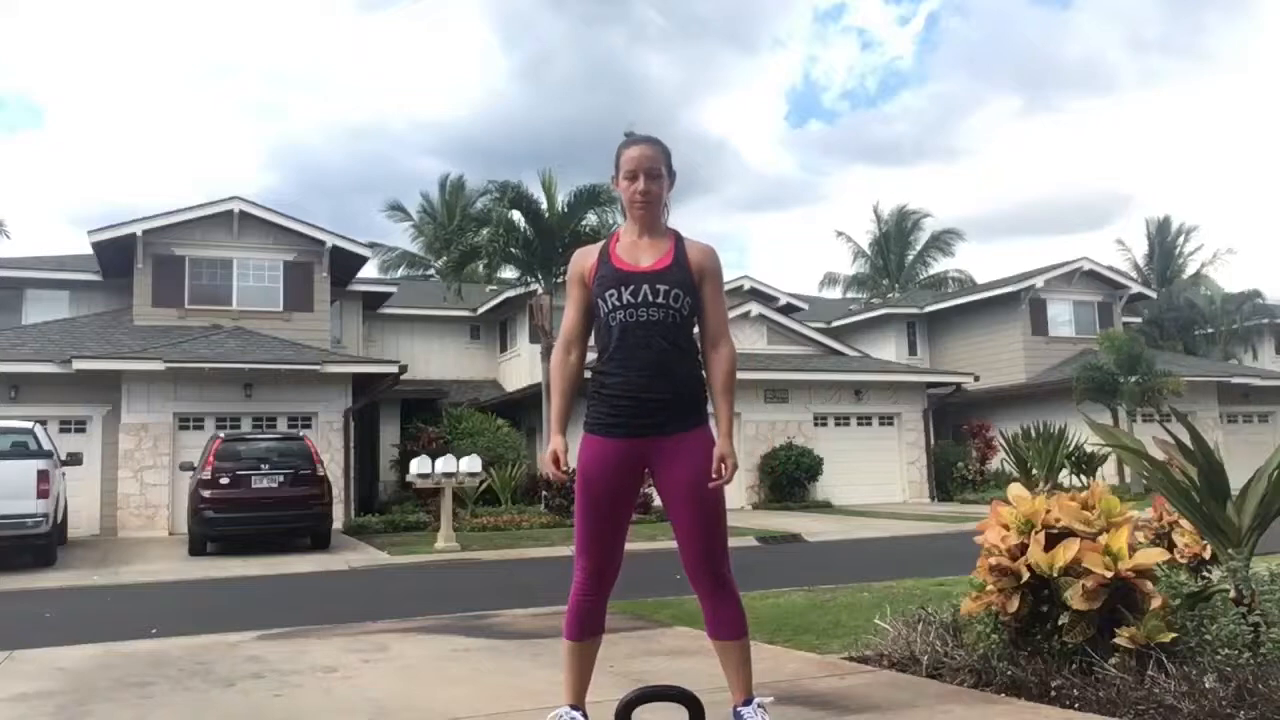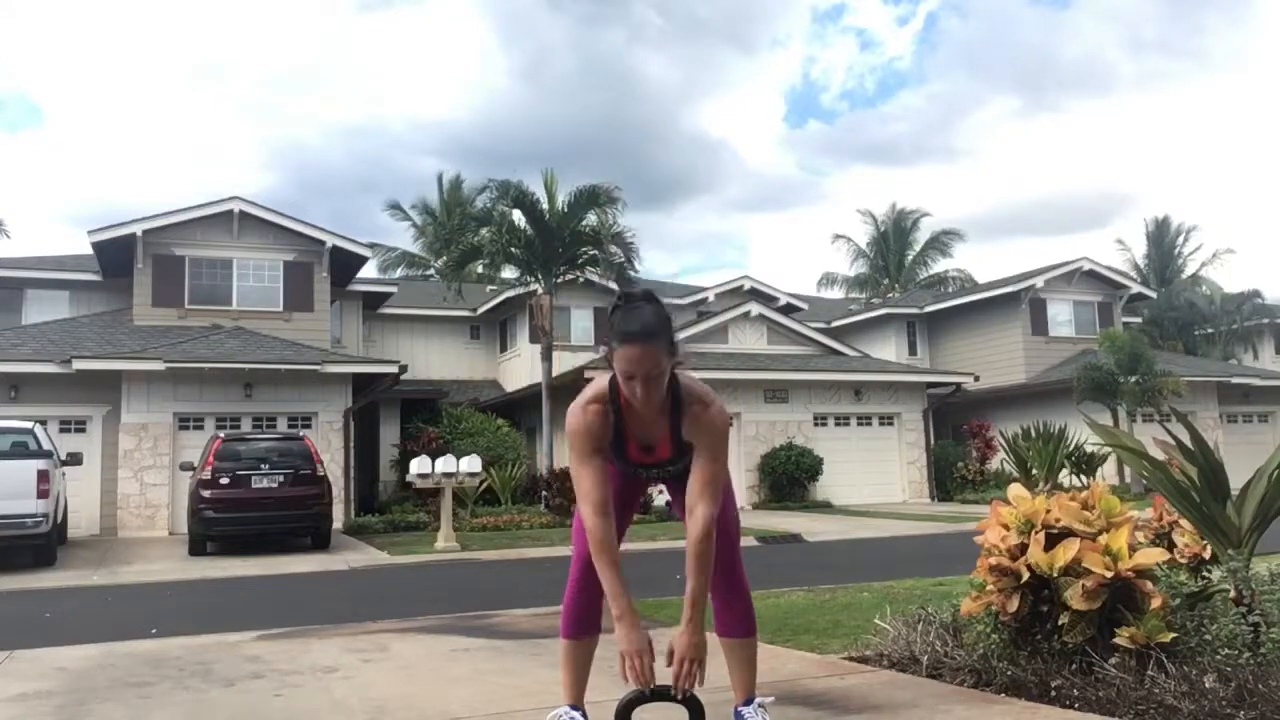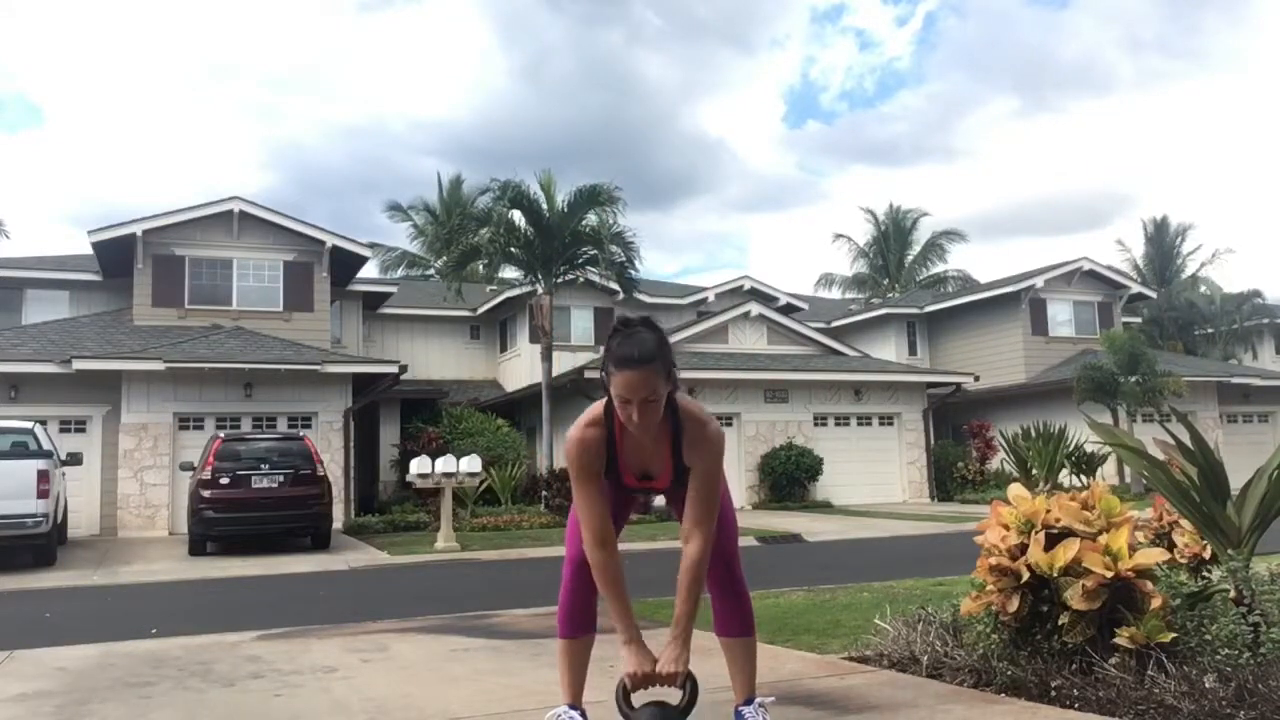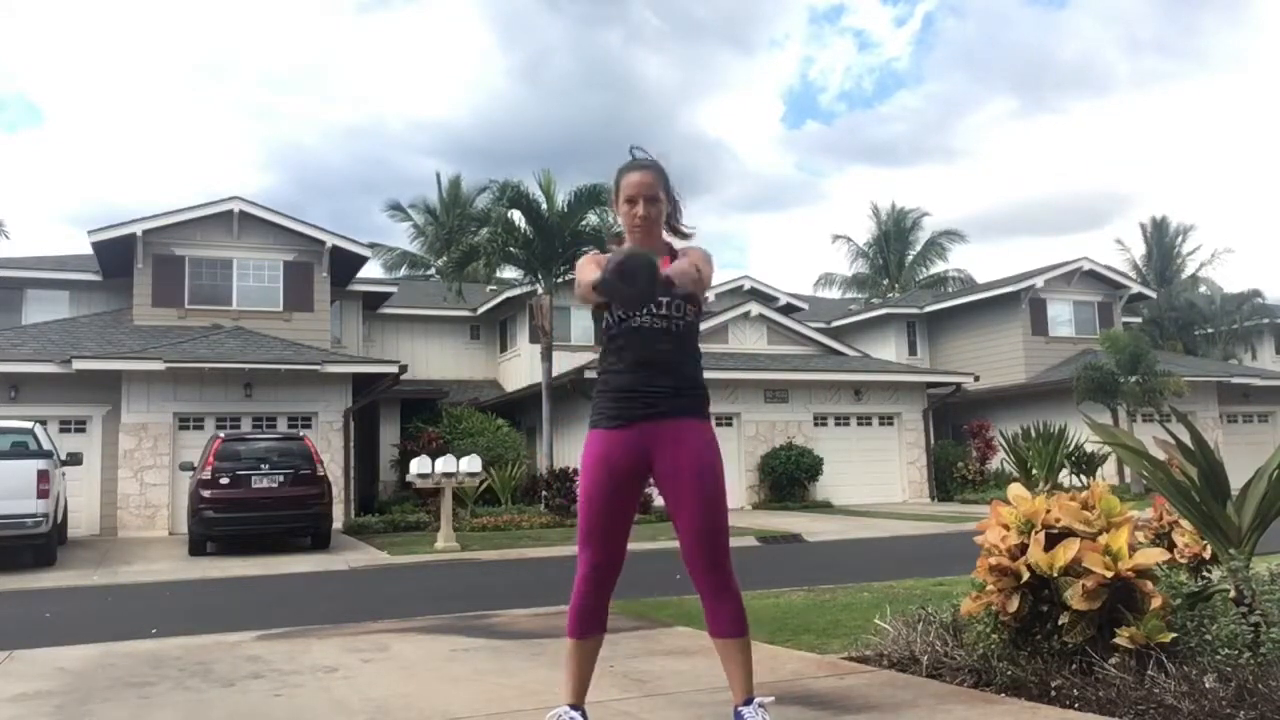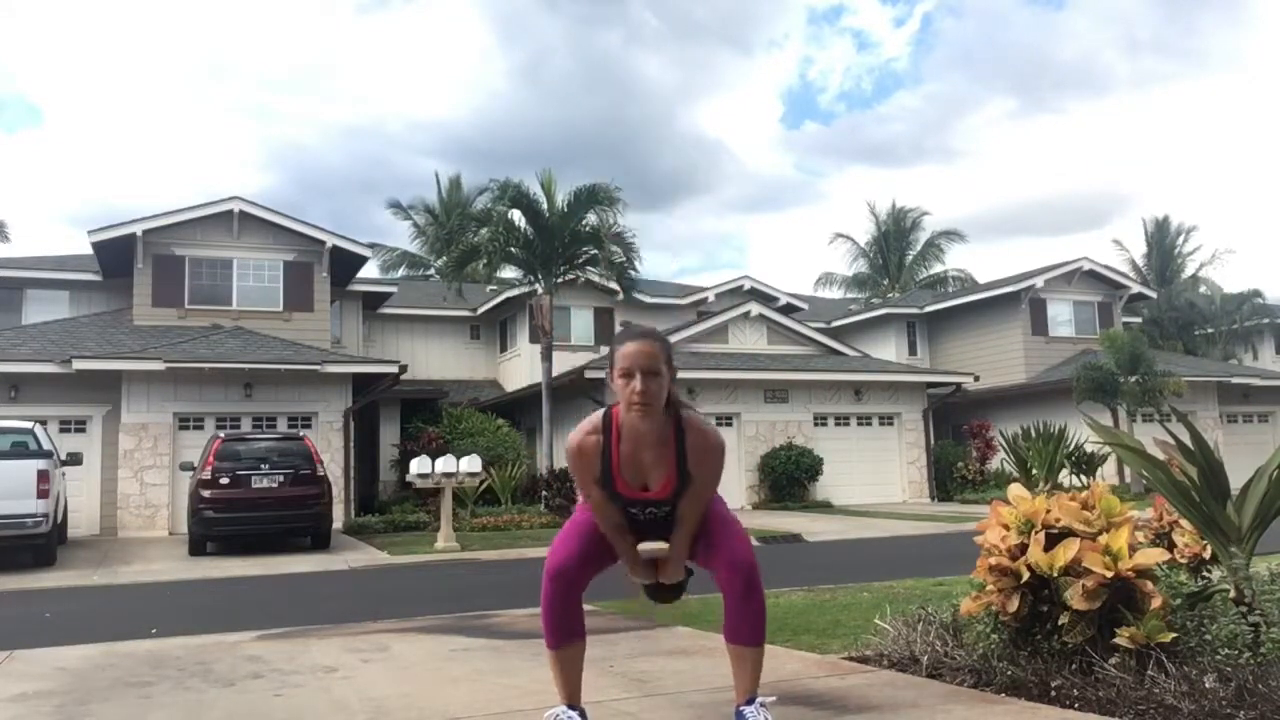
dt=1s
person 1, frame 1
left shoulder: (698, 257)
right shoulder: (588, 260)
left elbow: (718, 347)
right elbow: (569, 348)
left wrist: (725, 433)
right wrist: (556, 430)
left hip: (683, 432)
right hip: (607, 433)
left knee: (711, 572)
right knee: (592, 574)
person 1, frame 2
left shoulder: (704, 410)
right shoulder: (587, 411)
left elbow: (703, 517)
right elbow: (595, 516)
left wrist: (692, 624)
right wrist: (624, 620)
left hip: (686, 468)
right hip: (620, 469)
left knee: (726, 569)
right knee: (586, 570)
person 1, frame 3
left shoulder: (702, 432)
right shoulder: (585, 436)
left elbow: (697, 543)
right elbow: (599, 545)
left wrist: (679, 640)
right wrist: (630, 643)
left hip: (685, 476)
right hip: (612, 481)
left knee: (724, 568)
right knee: (579, 567)
person 1, frame 4
left shoulder: (691, 260)
right shoulder: (596, 264)
left elbow: (697, 276)
right elbow: (590, 286)
left wrist: (670, 267)
right wrist: (617, 270)
left hip: (683, 423)
right hip: (614, 426)
left knee: (711, 565)
right knee: (595, 567)
person 1, frame 5
left shoulder: (702, 439)
right shoulder: (585, 442)
left elbow: (688, 517)
right elbow: (610, 519)
left wrist: (673, 564)
right wrist: (635, 566)
left hip: (684, 514)
right hip: (616, 518)
left knee: (741, 570)
right knee: (559, 574)
